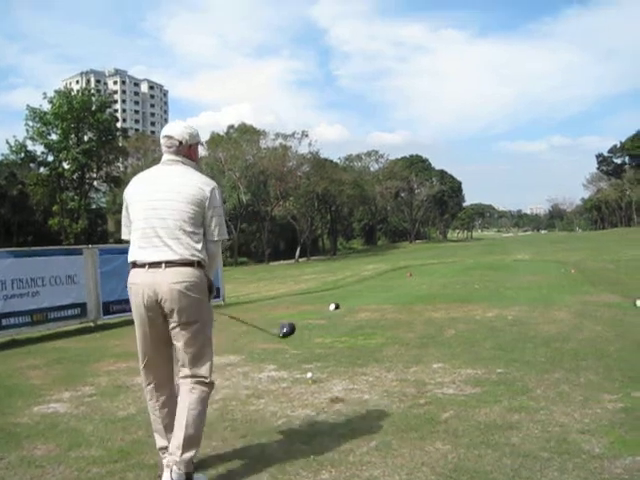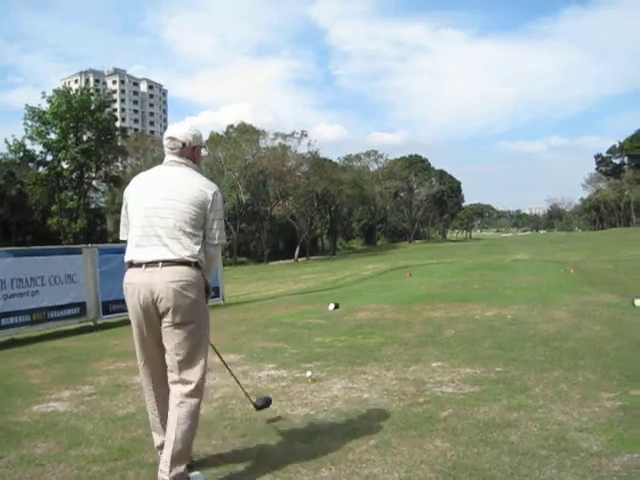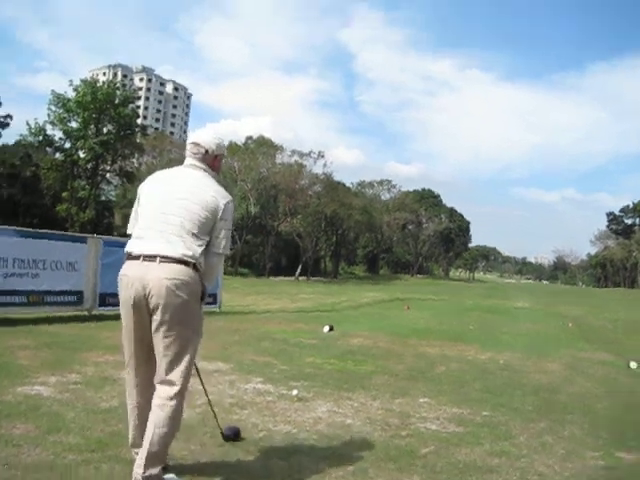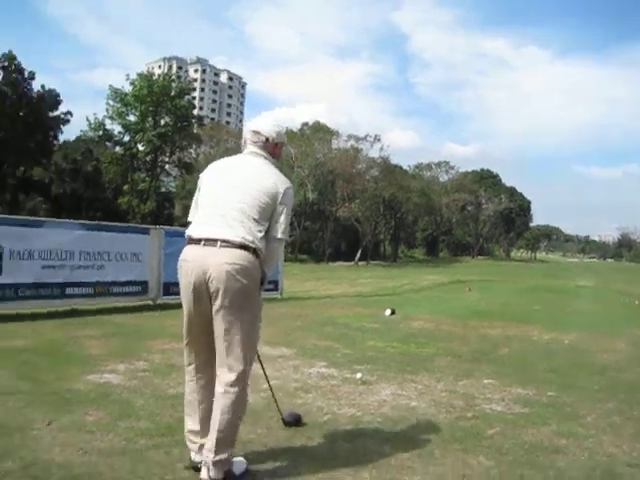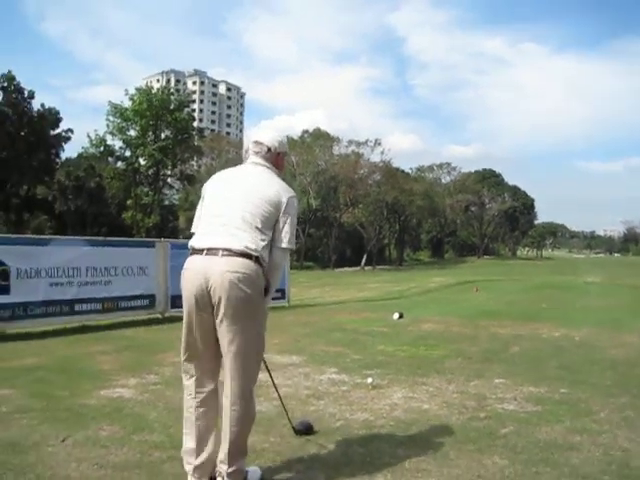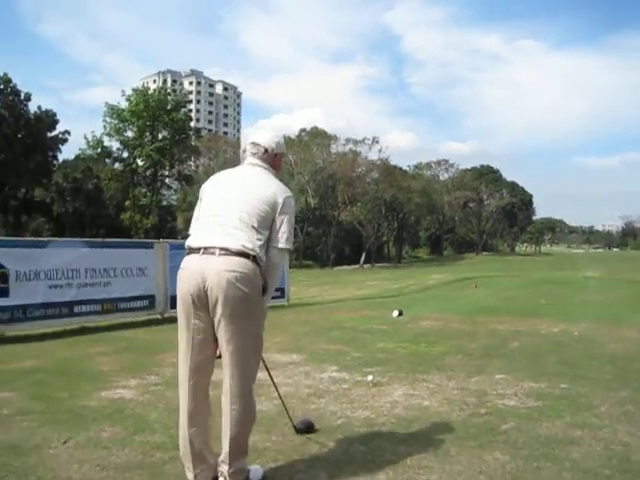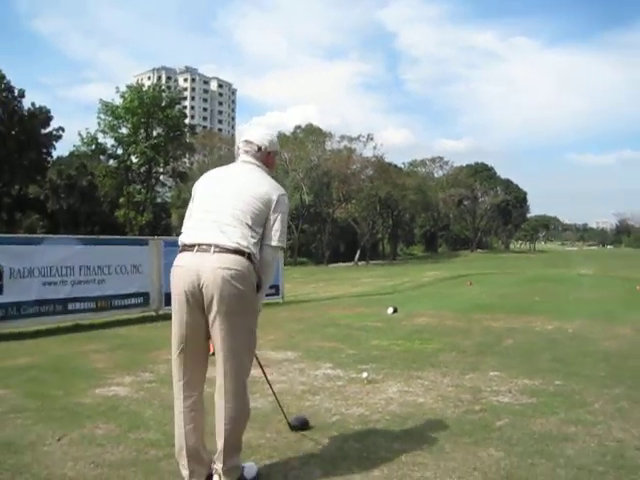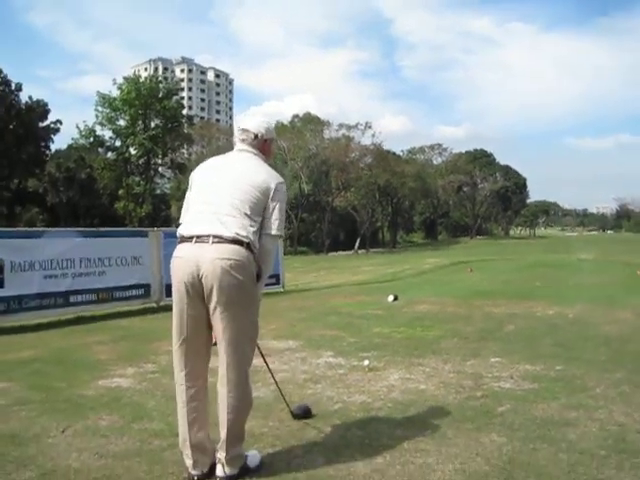
dt=0.1s
person 1, frame 1
left shoulder: (136, 184)
right shoulder: (205, 186)
left elbow: (129, 238)
right elbow: (214, 246)
right wrist: (204, 278)
left hip: (140, 279)
right hip: (184, 279)
left knee: (155, 375)
right knee: (195, 374)
person 1, frame 2
left shoulder: (136, 184)
right shoulder: (206, 189)
left elbow: (128, 239)
right elbow: (212, 250)
right wrist: (201, 285)
left hip: (137, 278)
right hip: (181, 279)
left knee: (153, 374)
right knee: (185, 380)
person 1, frame 3
left shoulder: (152, 180)
right shoulder: (219, 197)
left elbow: (133, 234)
right elbow: (215, 258)
right wrist: (198, 289)
left hip: (132, 272)
right hip: (176, 278)
left knee: (139, 373)
right knee: (171, 381)
person 1, frame 4
left shoulder: (214, 168)
right shoulder: (280, 183)
left elbow: (193, 219)
right elbow: (275, 245)
right wrist: (258, 282)
left hip: (192, 257)
right hip: (236, 264)
left knee: (197, 360)
right knee: (233, 368)
left ankle: (198, 444)
person 1, frame 5
left shoulder: (216, 179)
right shoulder: (283, 192)
right elbow: (280, 254)
right wrist: (265, 293)
left hip: (195, 267)
right hip: (239, 272)
left knee: (198, 373)
right knee: (239, 376)
person 1, frame 6
left shoulder: (214, 179)
right shoulder: (280, 193)
right elbow: (277, 255)
right wrist: (262, 297)
left hip: (191, 268)
right hip: (236, 272)
left knee: (193, 376)
right knee: (237, 378)
person 1, frame 7
left shoulder: (207, 177)
right shoulder: (273, 191)
right elbow: (271, 252)
right wrist: (257, 295)
left hip: (184, 265)
right hip: (230, 270)
left knee: (187, 374)
right knee: (231, 375)
person 1, frame 8
left shoulder: (204, 167)
right shoulder: (271, 179)
right elbow: (269, 241)
right wrist: (256, 283)
left hip: (184, 255)
right hip: (230, 260)
left knee: (188, 366)
right knee: (233, 365)
